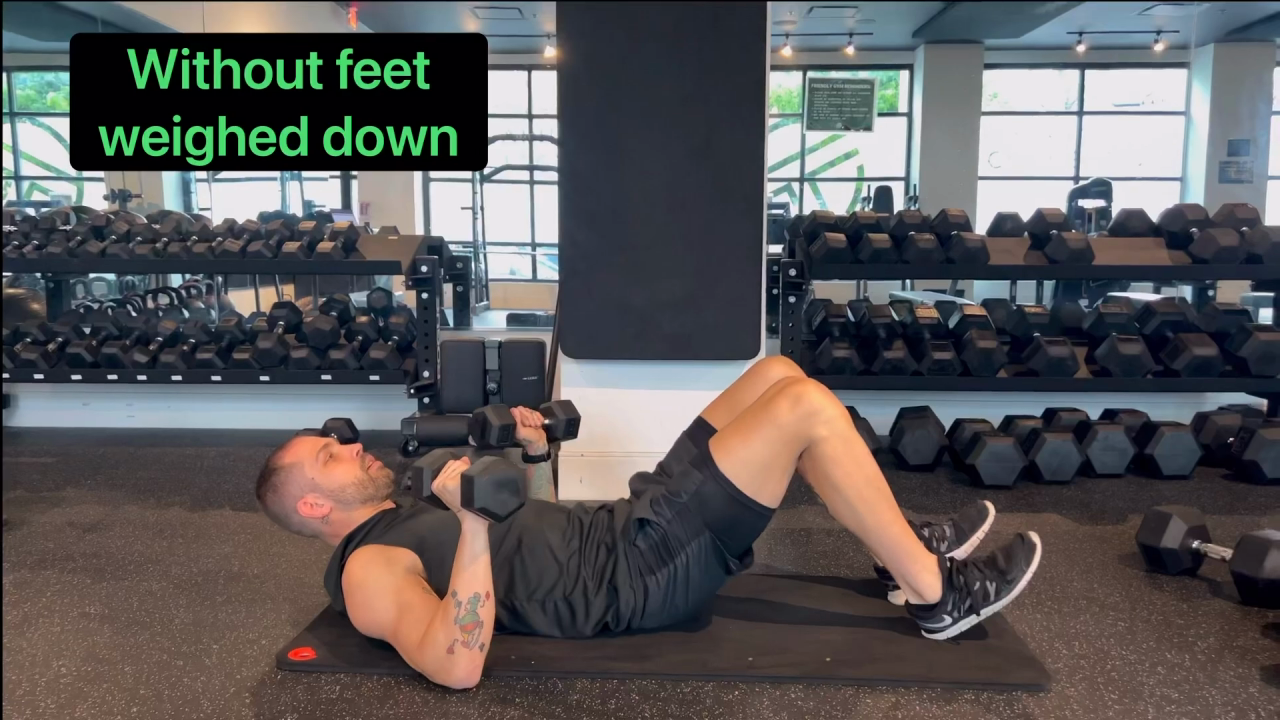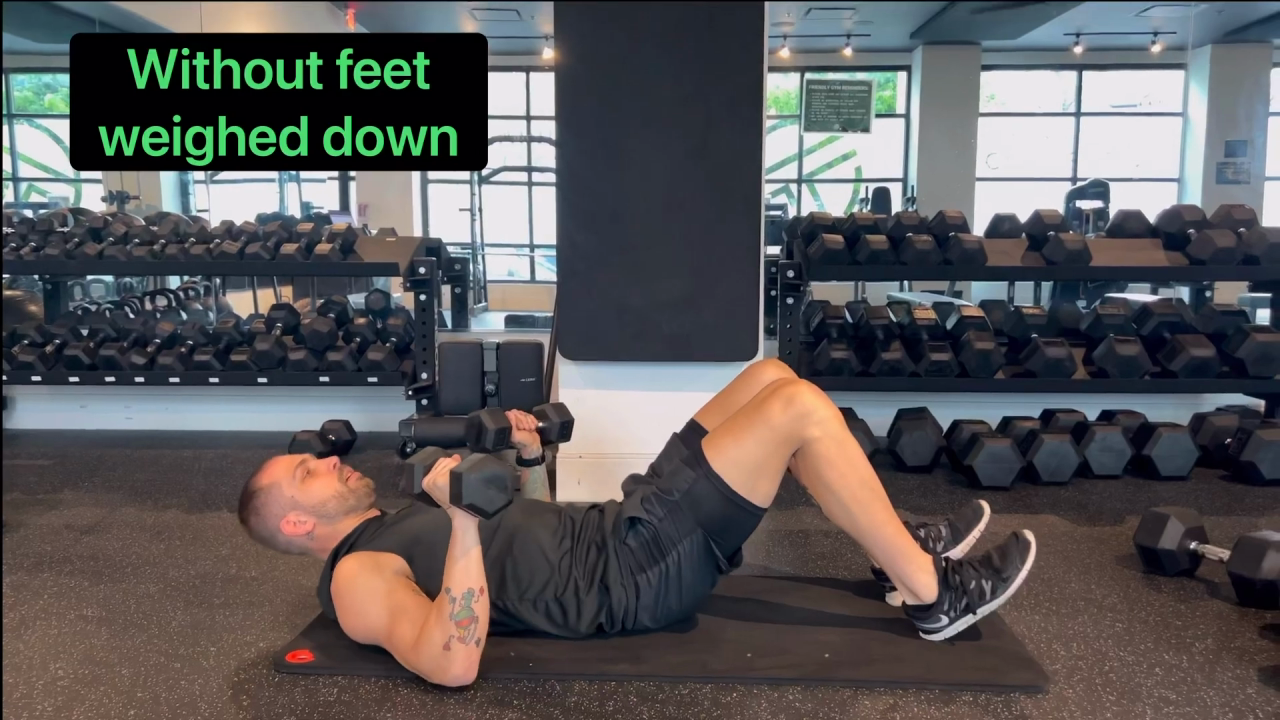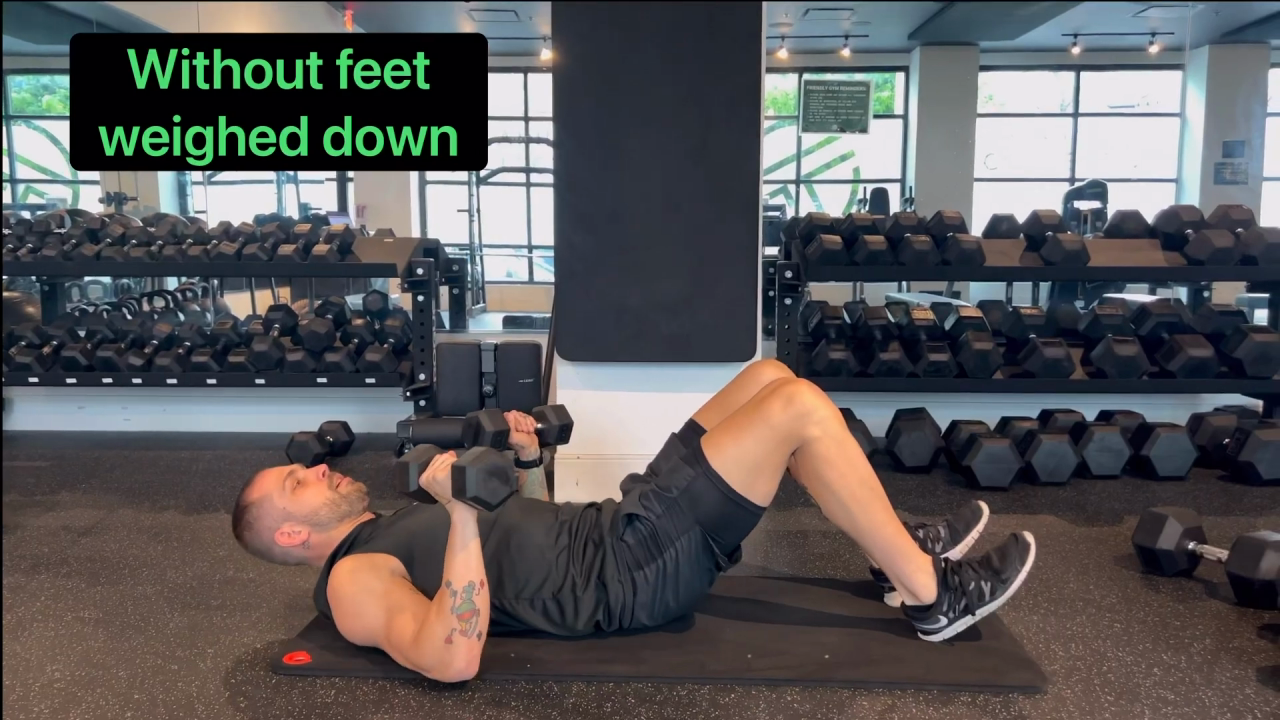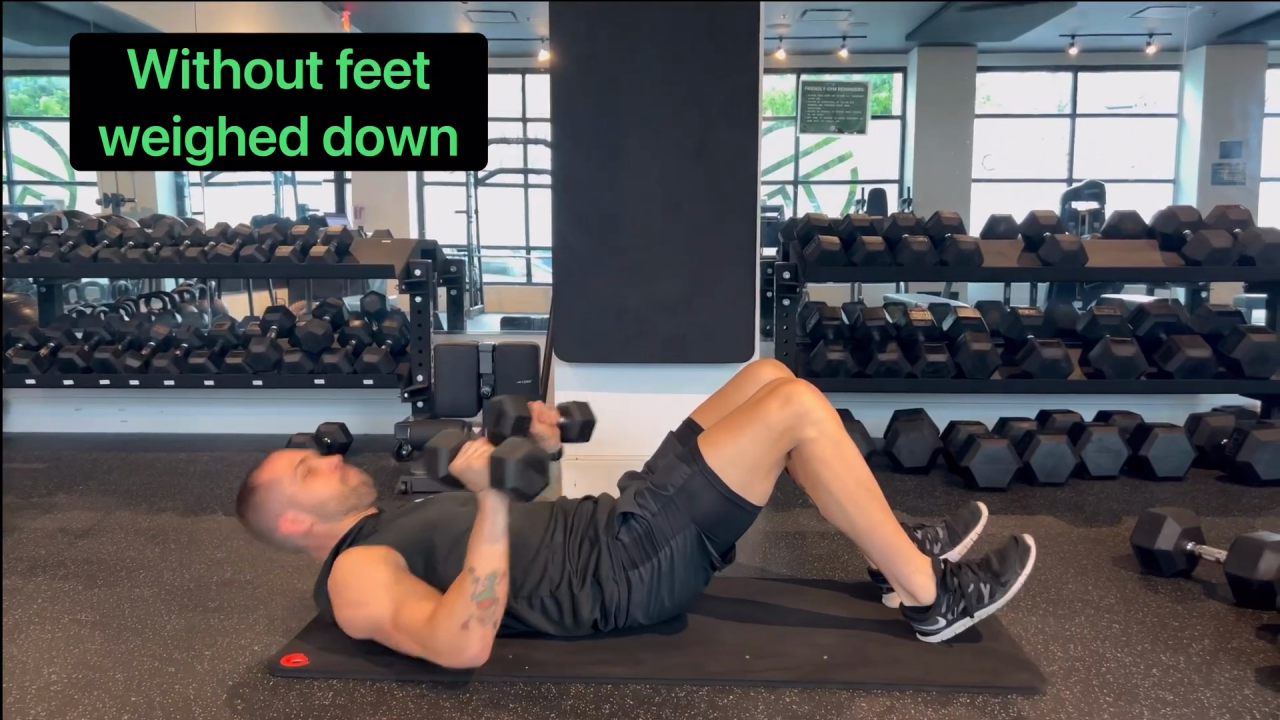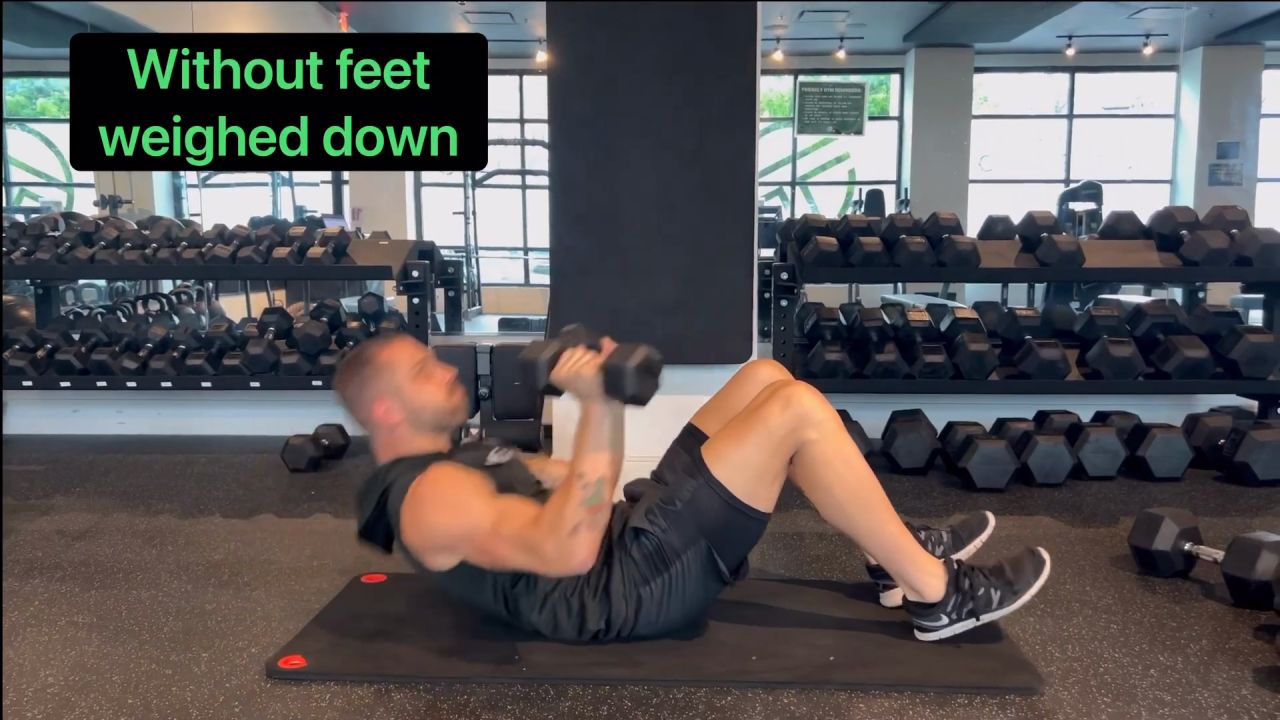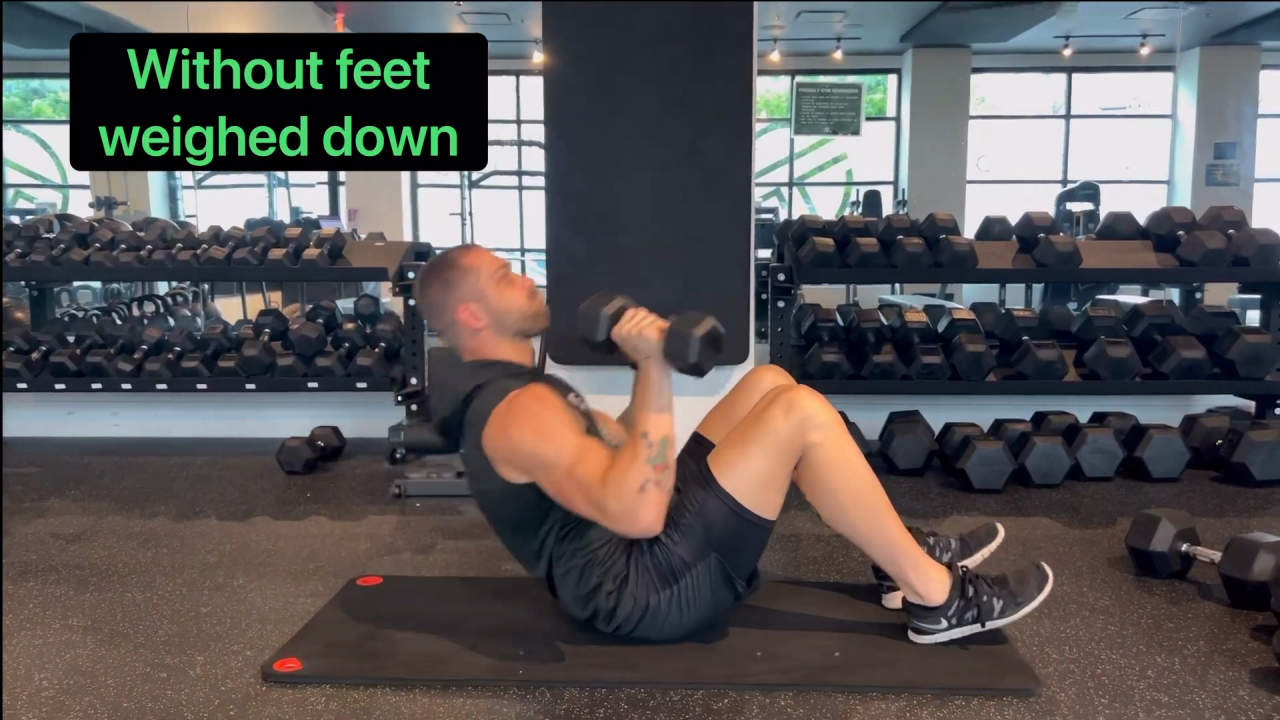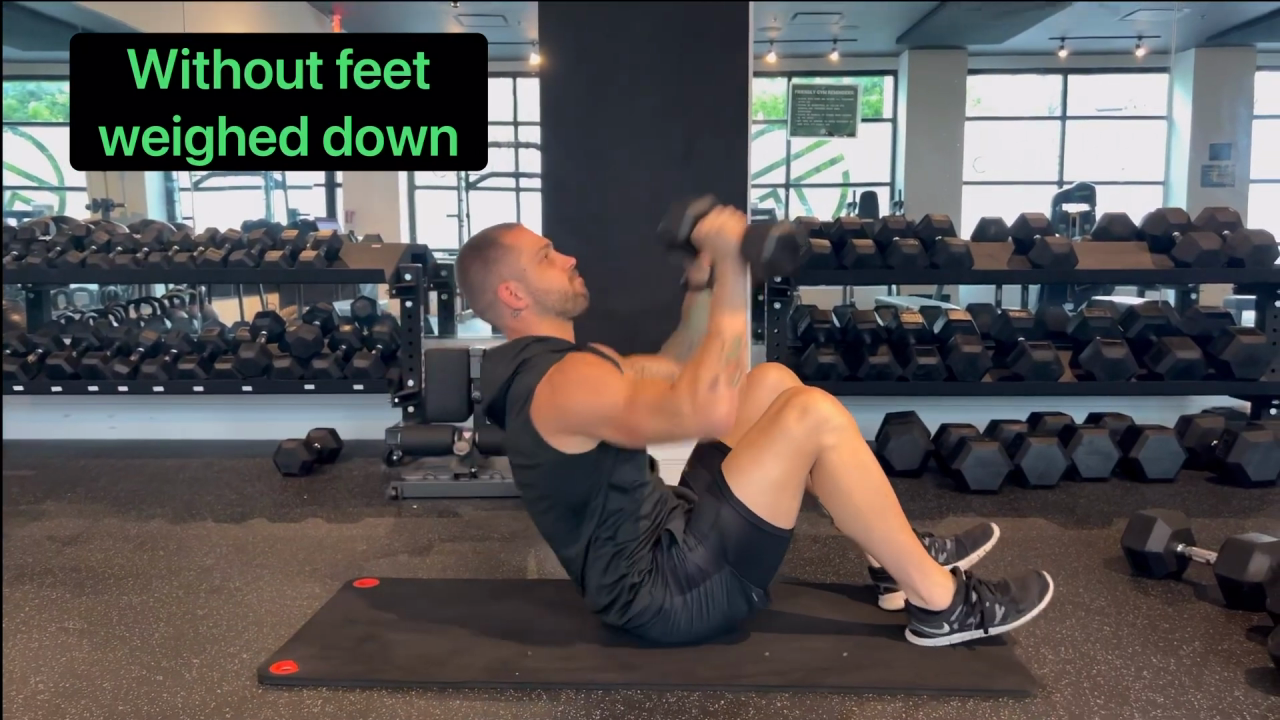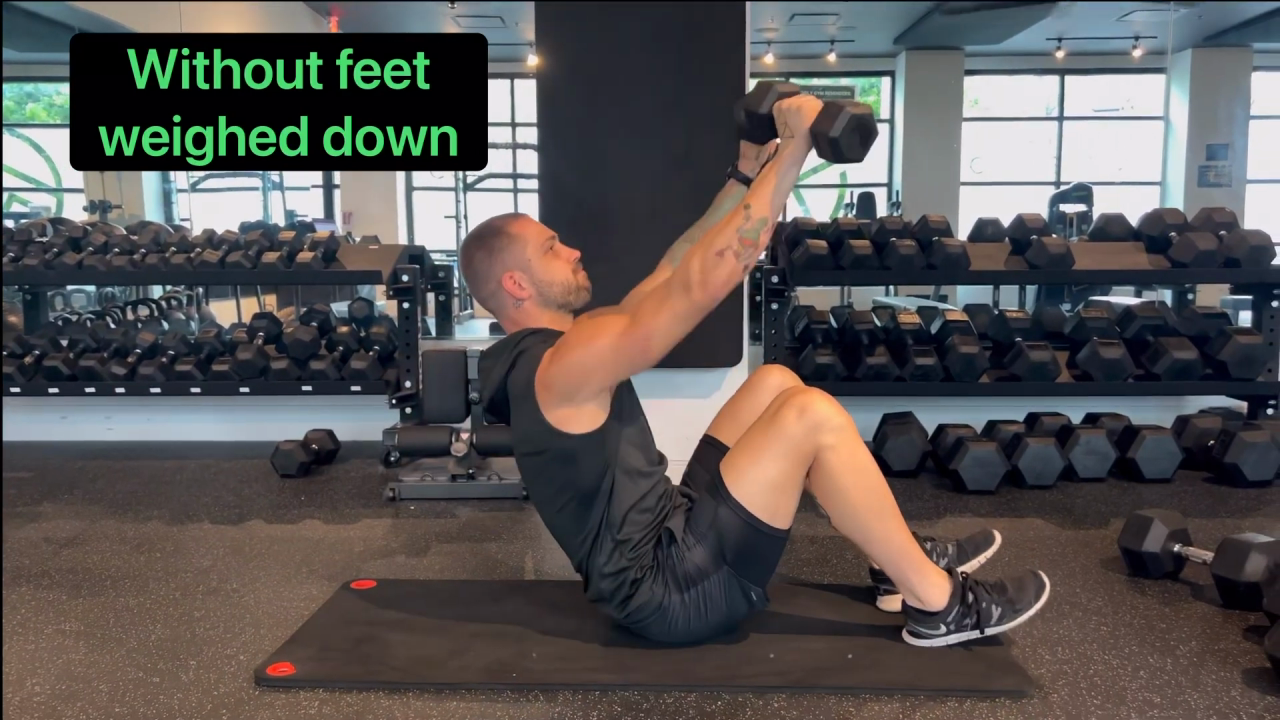
dt=0.2s
person 1, frame 1
left shoulder: (404, 522)
right shoulder: (371, 569)
right elbow: (459, 666)
left wrist: (534, 457)
right wrist: (473, 520)
left hip: (627, 526)
right hip: (641, 574)
left knee: (778, 374)
right knee: (807, 407)
left ankle: (903, 545)
right ankle: (936, 592)
person 1, frame 2
left shoulder: (394, 530)
right shoulder: (360, 576)
right elbow: (455, 662)
left wrist: (528, 460)
right wrist: (463, 517)
left hip: (617, 527)
right hip: (636, 572)
left knee: (770, 376)
right knee: (800, 407)
left ankle: (899, 545)
right ankle: (931, 593)
person 1, frame 3
left shoulder: (393, 532)
right shoulder: (356, 579)
right elbow: (455, 660)
left wrist: (526, 463)
right wrist: (462, 513)
left hip: (621, 527)
right hip: (634, 572)
left knee: (772, 377)
right knee: (801, 408)
left ankle: (899, 550)
right ankle: (933, 593)
person 1, frame 4
left shoulder: (396, 525)
right shoulder: (359, 577)
right elbow: (466, 644)
left wrist: (538, 459)
right wrist: (490, 499)
left hip: (614, 526)
right hip: (627, 570)
left knee: (770, 375)
right knee: (797, 407)
left ankle: (897, 550)
right ankle: (931, 595)
person 1, frame 5
left shoulder: (453, 466)
right shoulder: (430, 499)
right elbow: (570, 549)
left wrist: (599, 403)
right wrist: (596, 408)
left hip: (641, 532)
right hip: (644, 583)
left knee: (764, 379)
right knee: (797, 409)
left ankle: (896, 554)
right ankle: (937, 594)
person 1, frame 6
left shoulder: (517, 393)
right shoulder: (518, 412)
left elbow: (622, 444)
right elbow: (637, 511)
left wrist: (648, 364)
right wrist: (655, 368)
left hip: (655, 557)
right hip: (652, 590)
left knee: (770, 384)
right knee: (799, 412)
left ankle: (905, 556)
right ankle: (937, 601)
person 1, frame 7
left shoulder: (554, 365)
right shoulder: (566, 383)
left elbow: (671, 378)
right elbow: (713, 409)
left wrist: (699, 277)
right wrist: (731, 266)
left hip: (669, 545)
right hip: (669, 589)
left knee: (773, 382)
right knee: (813, 415)
left ankle: (903, 560)
right ankle: (941, 603)
person 1, frame 8
left shoulder: (560, 349)
right shoulder: (568, 364)
left elbow: (675, 279)
right elbow: (711, 277)
left wrist: (745, 175)
right wrist: (794, 145)
left hip: (671, 543)
right hip: (671, 589)
left knee: (776, 383)
right knee: (813, 415)
left ankle: (902, 561)
right ankle: (936, 605)
